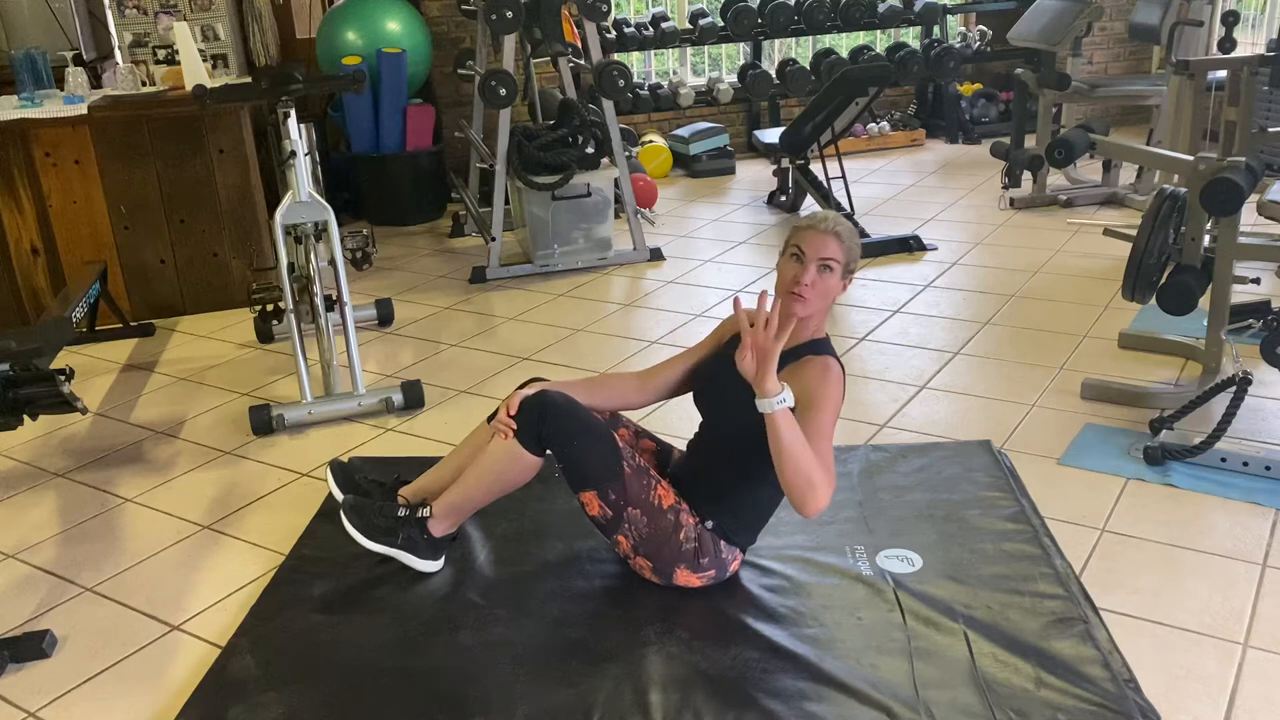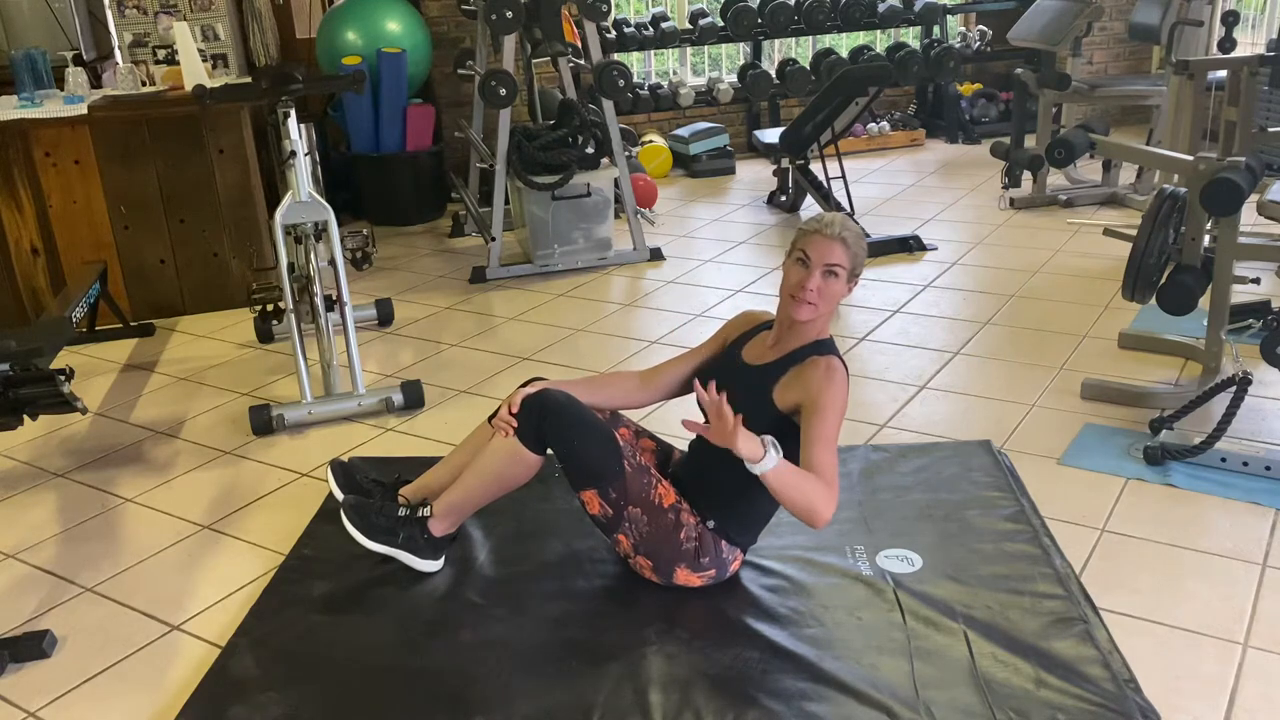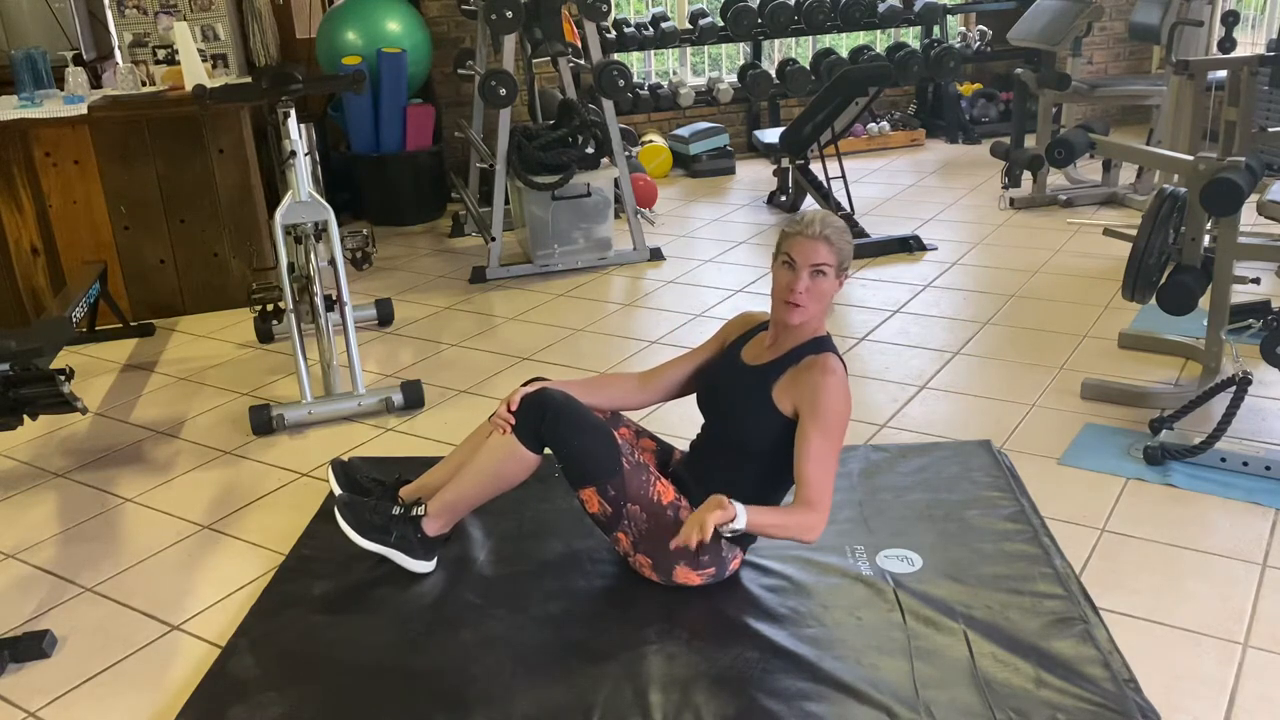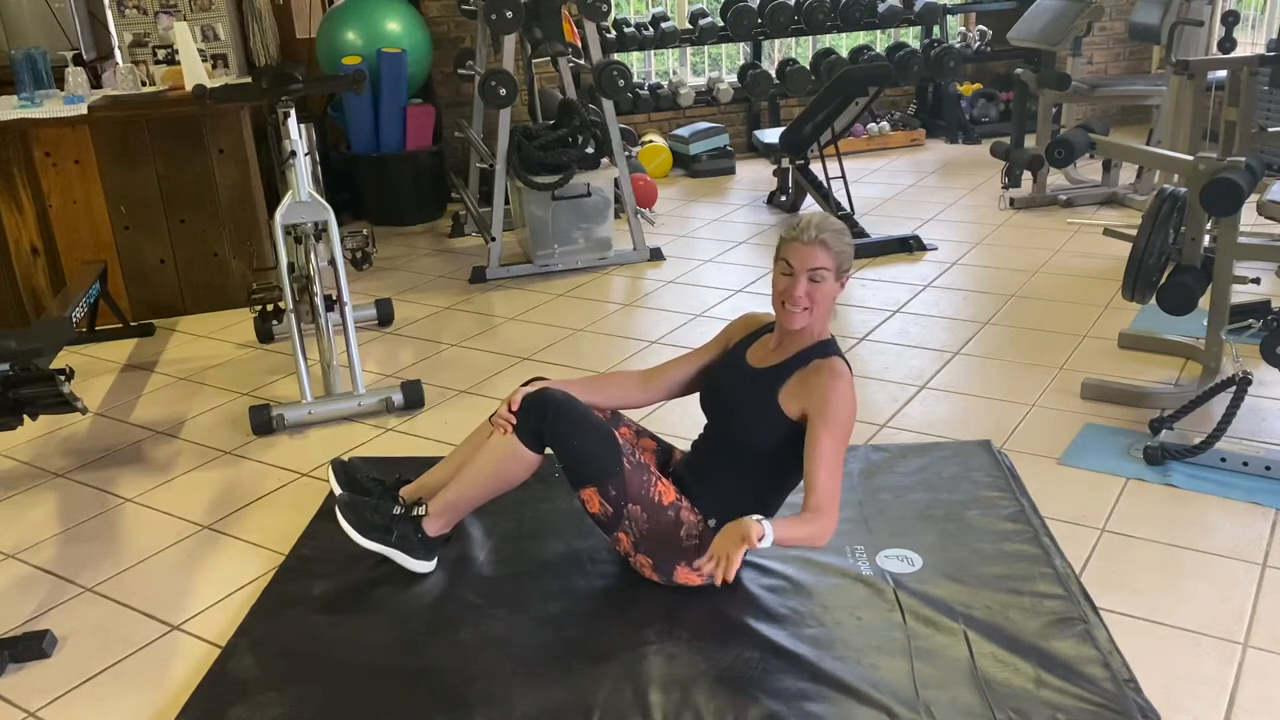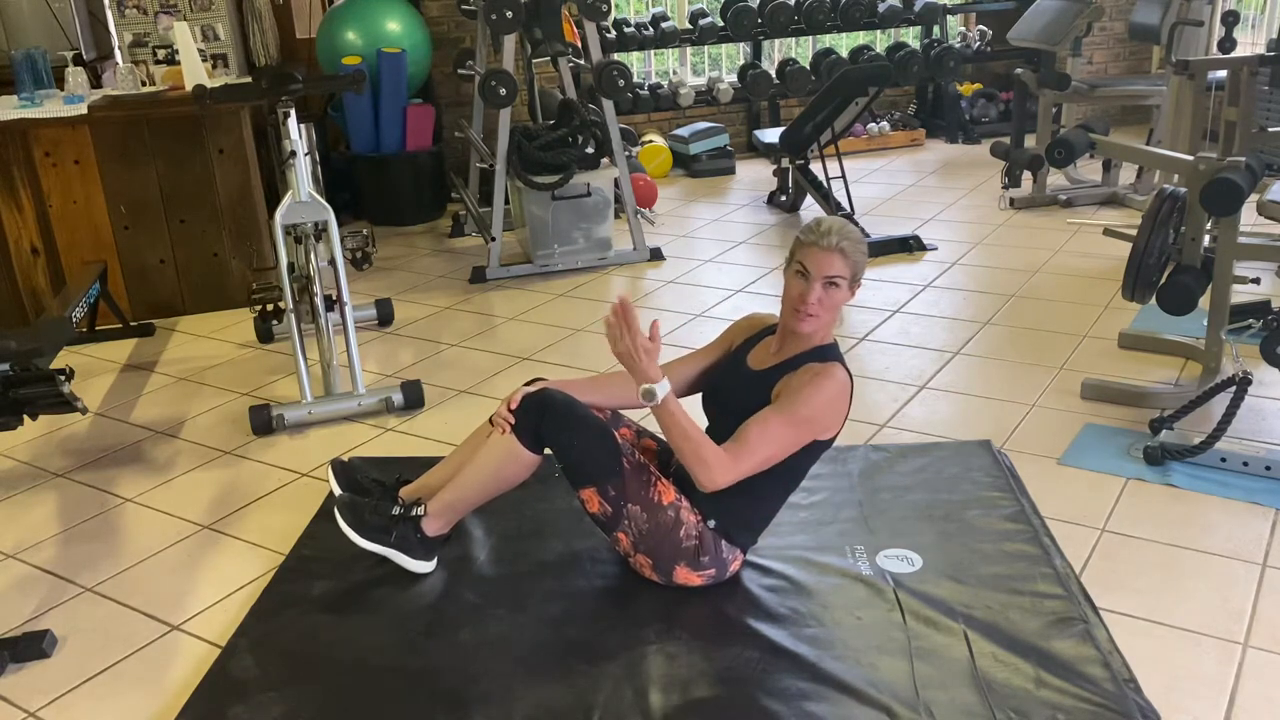
dt=1s
person 1, frame 1
left shoulder: (818, 372)
right shoulder: (748, 324)
left elbow: (812, 498)
right elbow: (646, 385)
left wrist: (768, 387)
right wrist: (544, 388)
left hip: (699, 545)
right hip: (683, 484)
left knee: (546, 415)
right knee: (535, 398)
left ankle: (426, 531)
right ankle: (406, 499)
person 1, frame 2
left shoulder: (821, 374)
right shoulder: (750, 326)
left elbow: (820, 507)
right elbow: (647, 384)
left wrist: (749, 446)
right wrist: (546, 389)
left hip: (699, 547)
right hip: (682, 485)
left knee: (545, 413)
right knee: (535, 400)
left ankle: (427, 530)
right ankle: (406, 499)
person 1, frame 3
left shoulder: (821, 377)
right shoulder: (749, 328)
left elbow: (811, 519)
right elbow: (646, 386)
left wrist: (728, 514)
right wrist: (547, 388)
left hip: (699, 545)
right hip: (686, 485)
left knee: (546, 414)
right knee: (539, 400)
left ankle: (422, 530)
right ankle: (405, 498)
person 1, frame 4
left shoulder: (827, 380)
right shoulder: (752, 329)
left elbow: (820, 522)
right elbow: (649, 384)
left wrist: (753, 528)
right wrist: (547, 386)
left hip: (699, 542)
right hip: (684, 485)
left knee: (547, 413)
right knee: (538, 399)
left ankle: (422, 530)
right ankle: (406, 498)
person 1, frame 5
left shoulder: (824, 383)
right shoulder: (756, 330)
left elbow: (715, 471)
right elbow: (649, 388)
left wrist: (651, 381)
right wrist: (548, 385)
left hip: (700, 546)
right hip: (681, 488)
left knee: (545, 413)
right knee: (539, 399)
left ankle: (421, 530)
right ankle: (405, 499)
